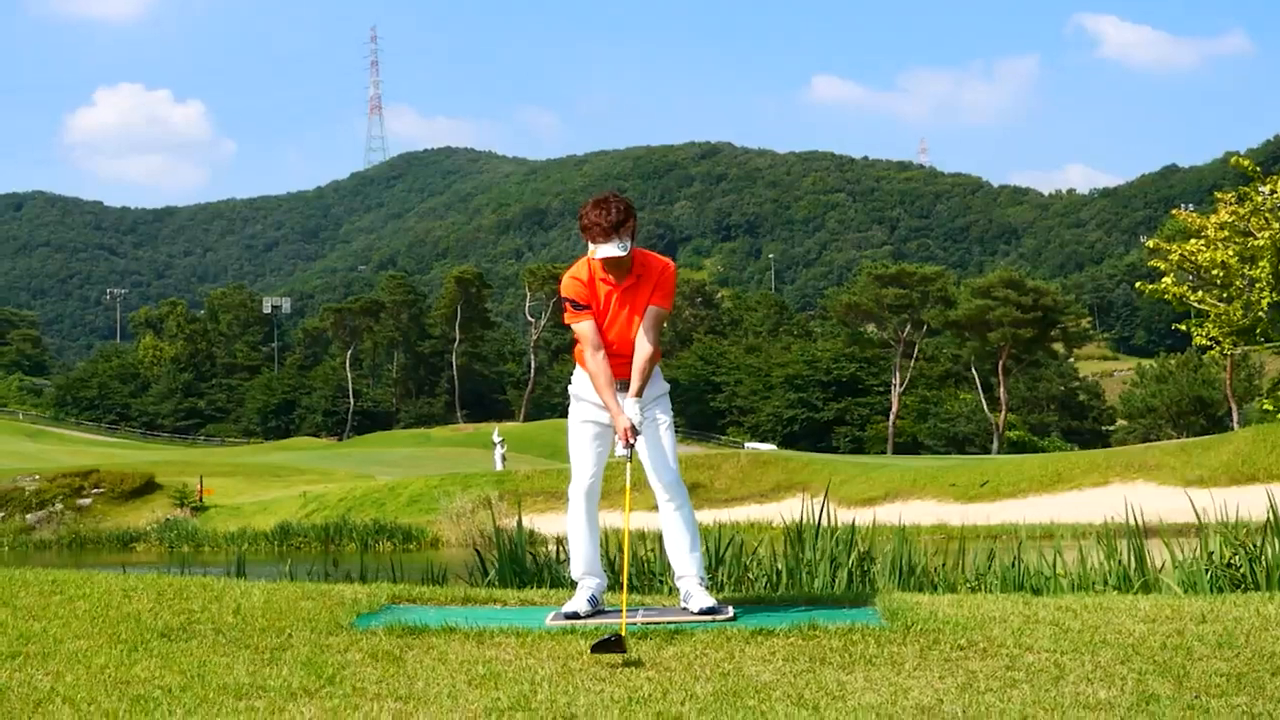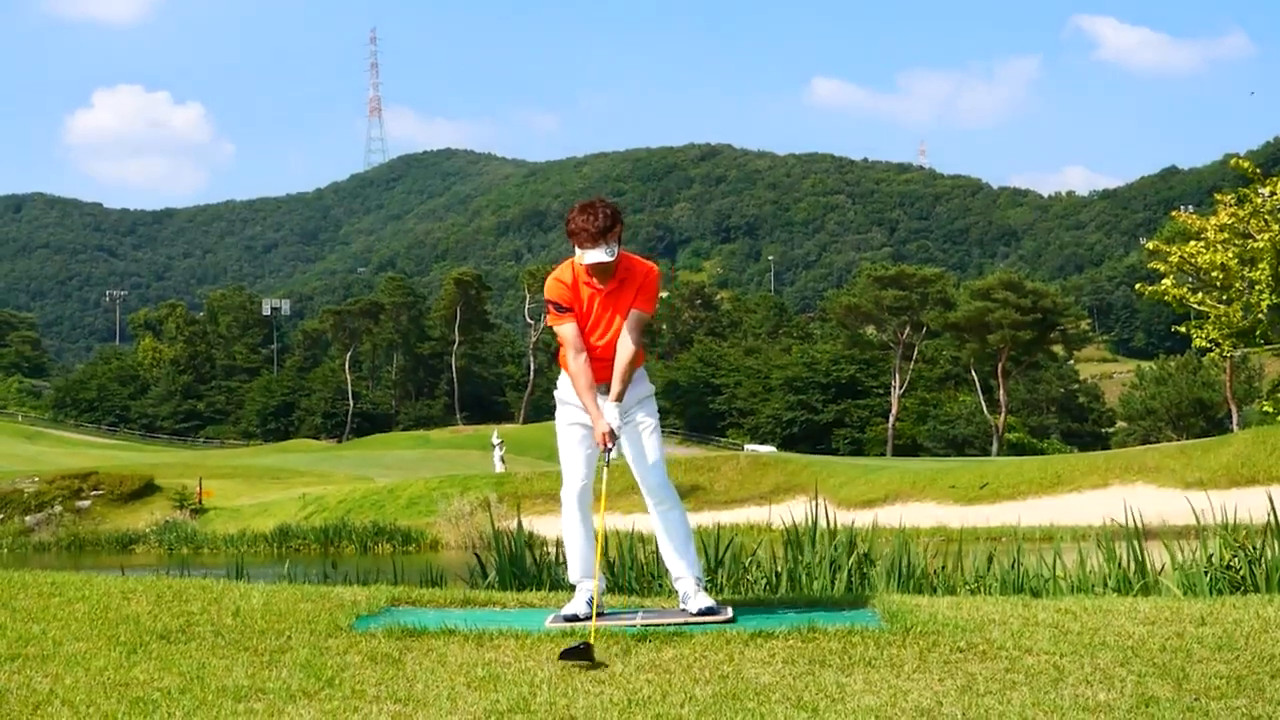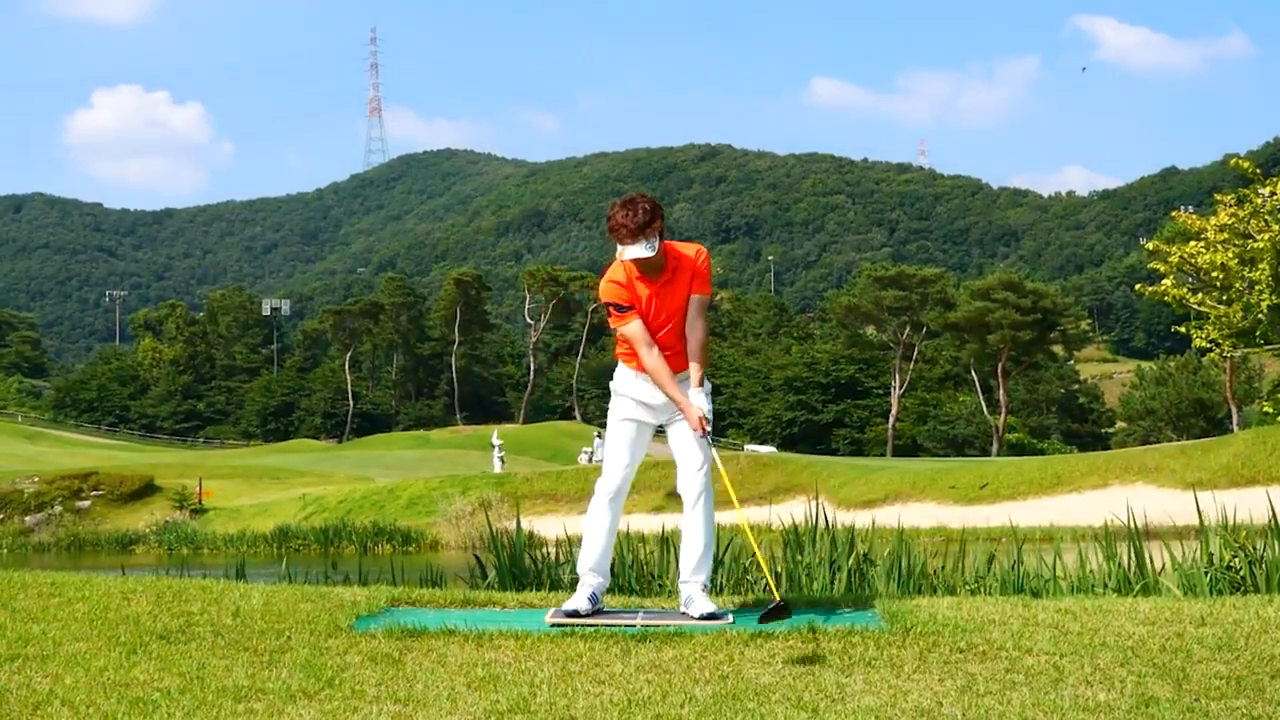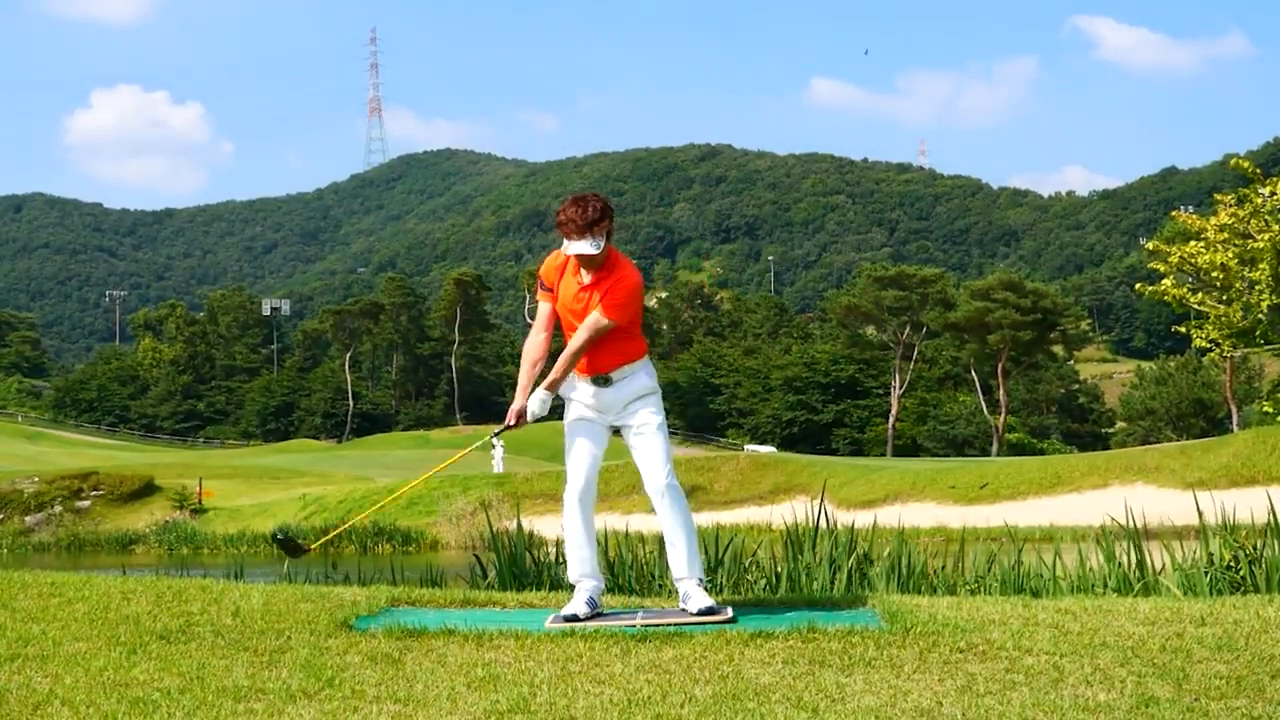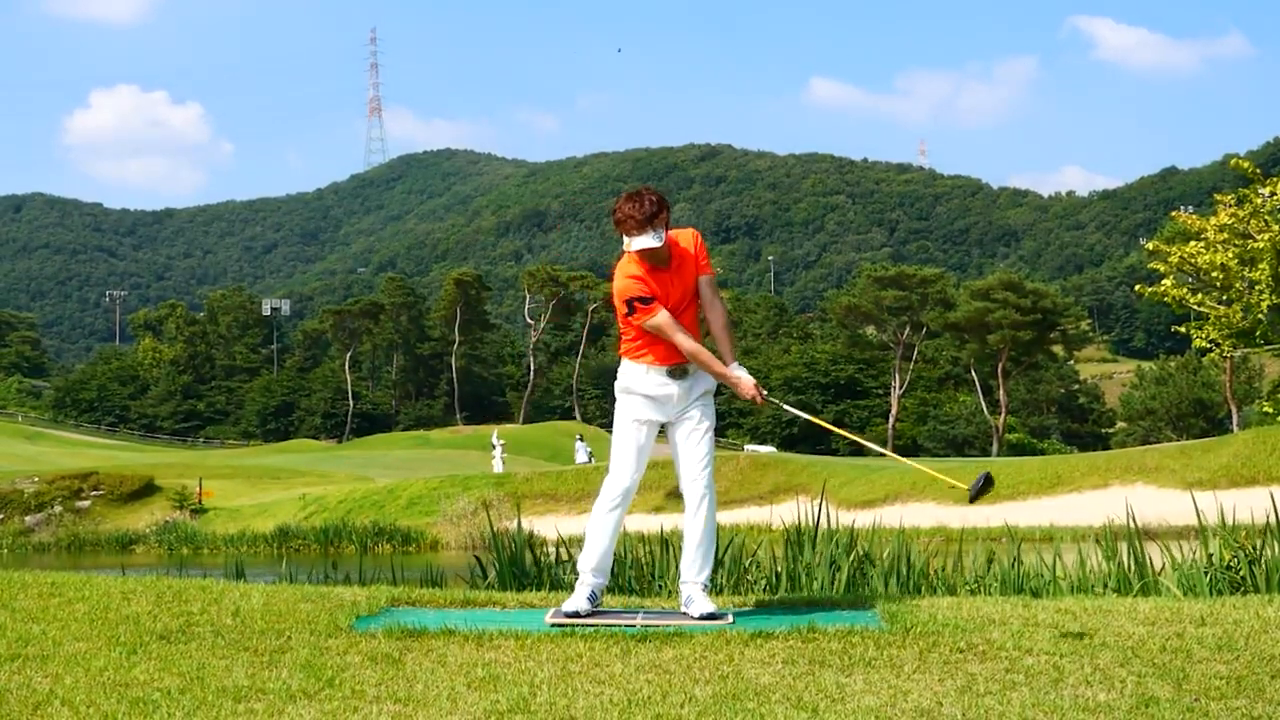
dt=1s
person 1, frame 1
left shoulder: (661, 270)
right shoulder: (576, 281)
left elbow: (647, 338)
right elbow: (594, 351)
left wrist: (634, 400)
right wrist: (615, 412)
left hip: (646, 386)
right hip: (591, 388)
left knee: (669, 483)
right knee: (583, 486)
left ankle: (691, 584)
right ankle: (588, 587)
person 1, frame 2
left shoulder: (645, 273)
right shoulder: (560, 283)
left elbow: (629, 340)
right elbow: (575, 354)
left wrist: (616, 403)
right wrist: (595, 416)
left hip: (631, 388)
right hip: (577, 392)
left knee: (657, 484)
right knee: (575, 490)
left ankle: (689, 583)
right ankle: (586, 589)
person 1, frame 3
left shoulder: (695, 259)
right shoulder: (614, 282)
left elbow: (696, 325)
right elbow: (646, 350)
left wrist: (697, 389)
right wrist: (683, 407)
left hip: (687, 381)
right hip: (635, 385)
left knee: (697, 484)
right knee: (612, 483)
left ankle: (694, 590)
right ankle: (591, 584)
person 1, frame 4
left shoulder: (628, 279)
right shoulder: (554, 267)
left elbow: (582, 338)
right elbow: (541, 332)
left wrist: (546, 391)
right wrist: (521, 395)
left hip: (632, 383)
right hip: (580, 388)
left knee: (661, 481)
right knee: (578, 489)
left ankle: (689, 583)
right ankle: (587, 588)
person 1, frame 5
left shoulder: (691, 243)
right shoulder: (627, 280)
left elbow: (712, 305)
right elbow: (679, 339)
left wrist: (735, 367)
right wrist: (732, 379)
left hip: (694, 380)
right hip: (642, 383)
left knee: (700, 488)
right knee: (620, 484)
left ankle: (694, 589)
right ankle: (589, 583)
